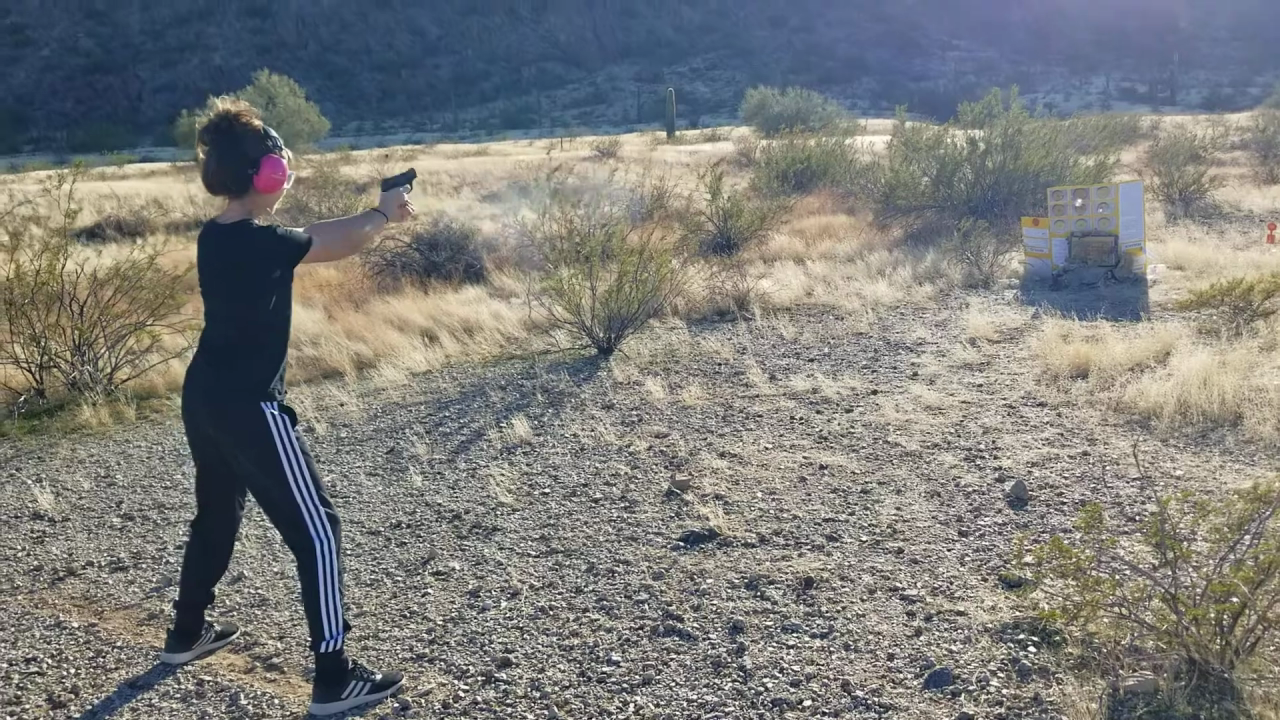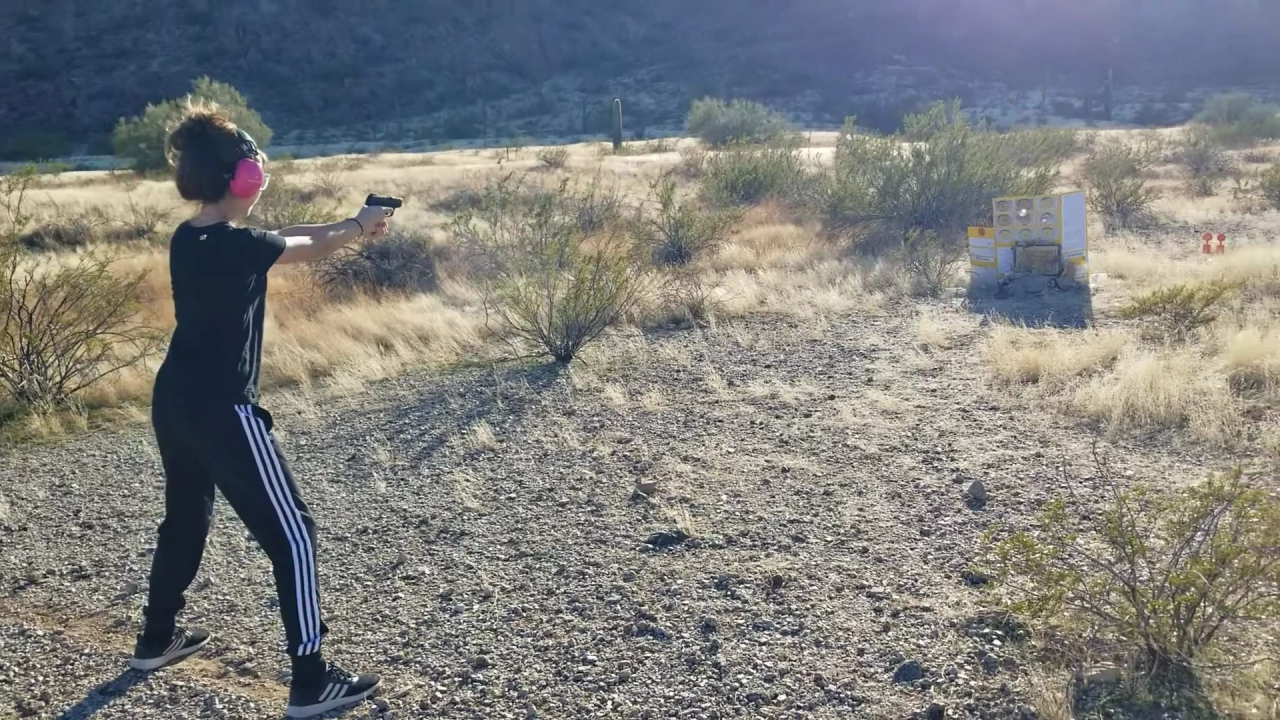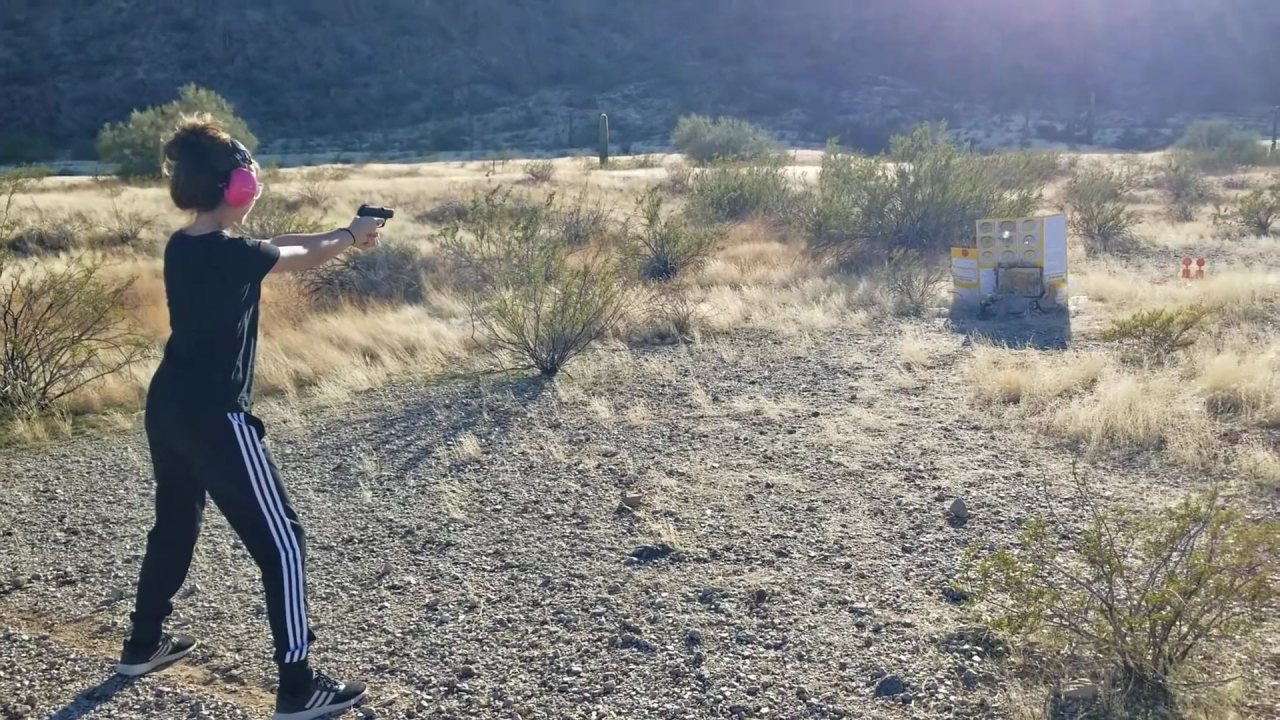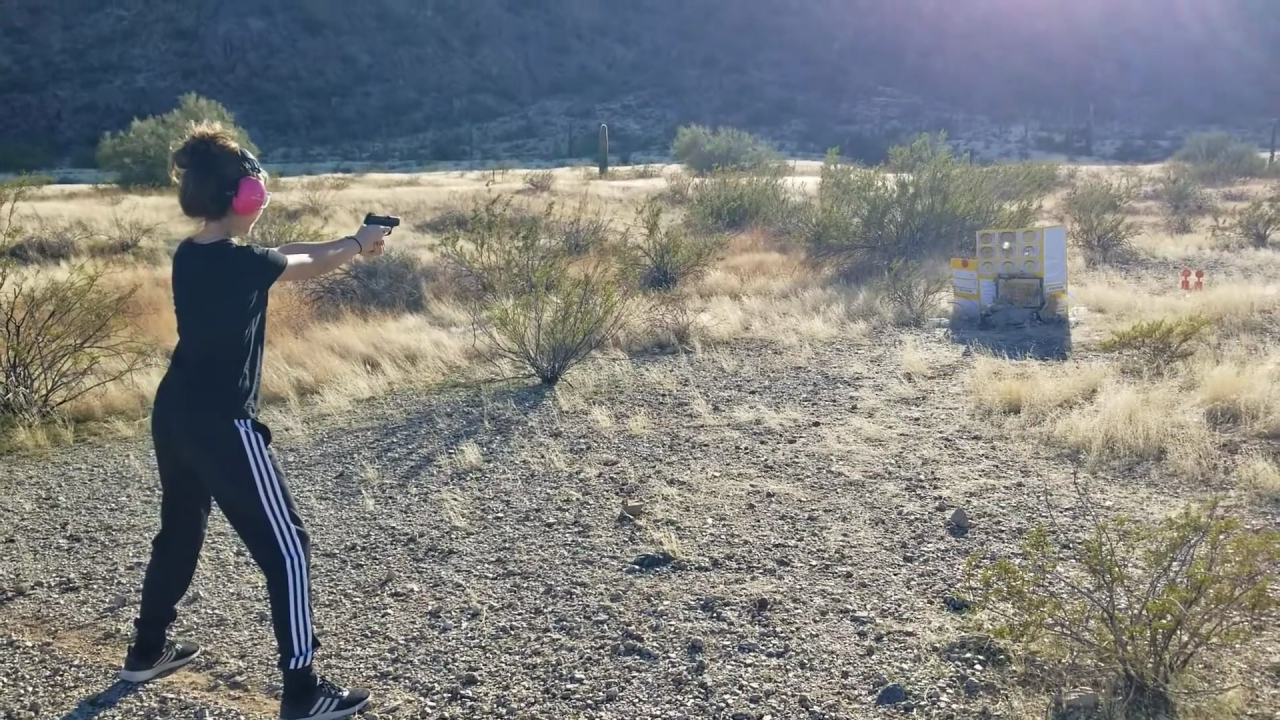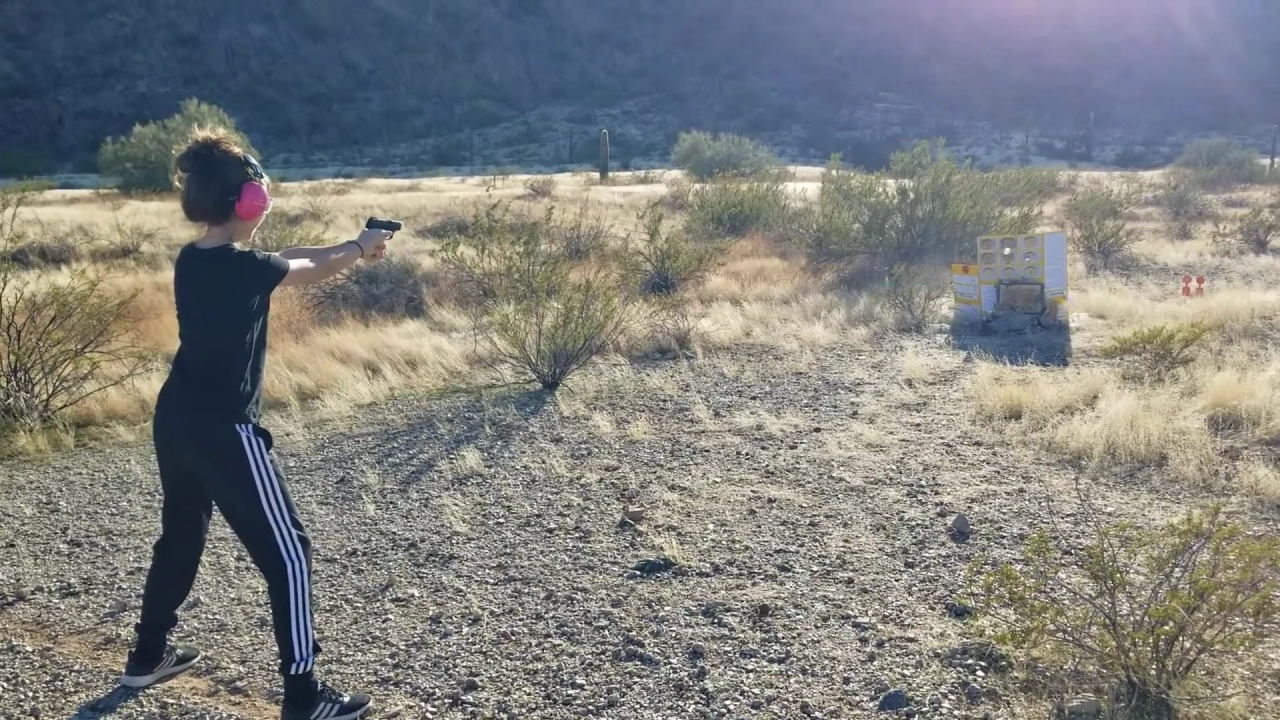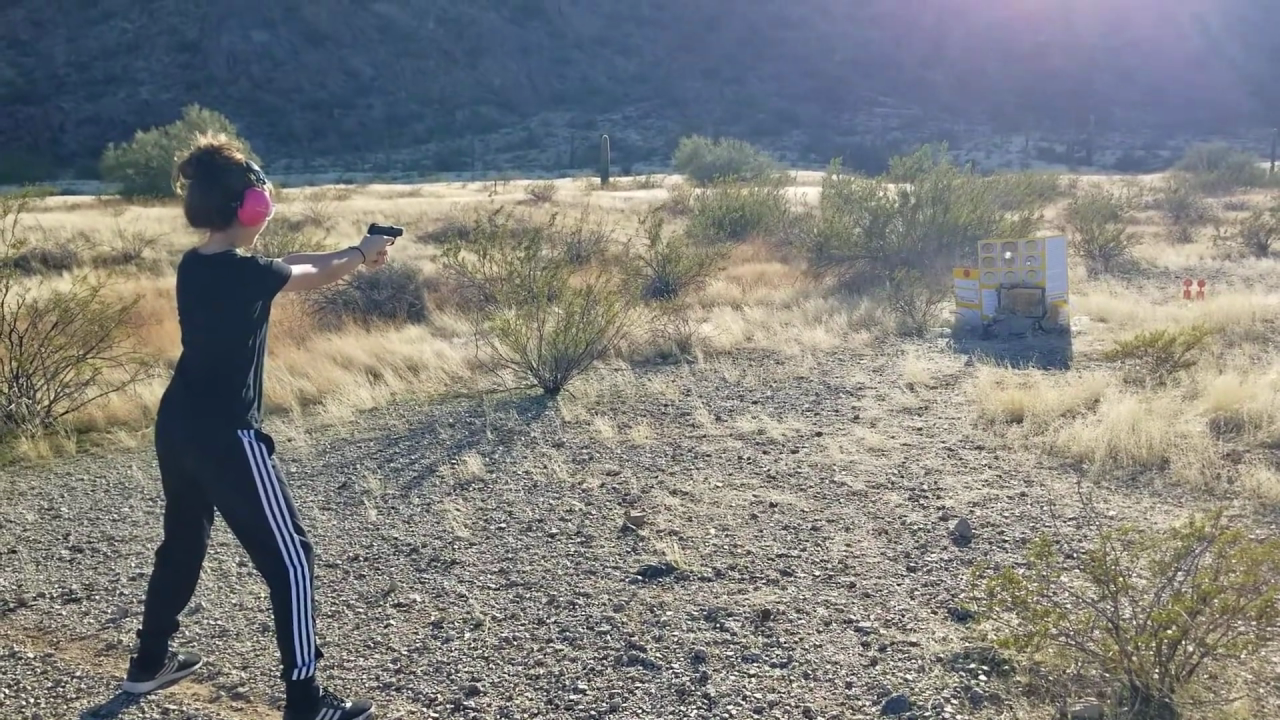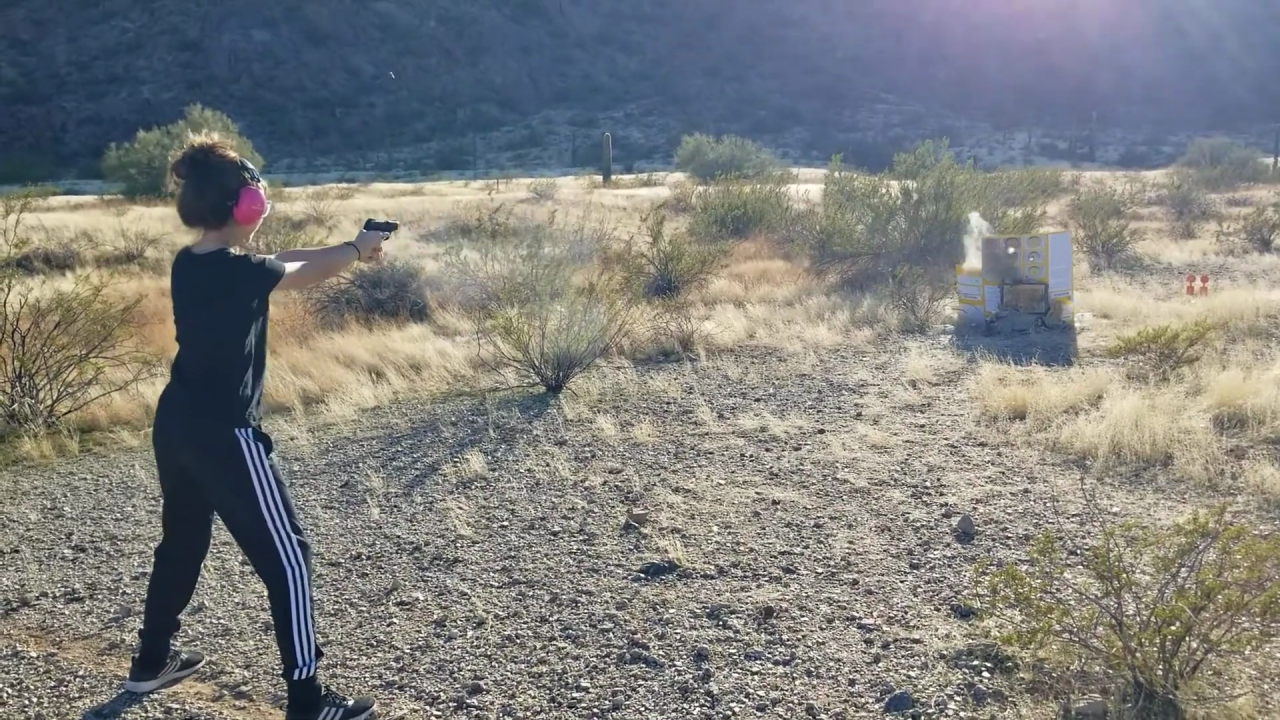
dt=0.5s
person 1, frame 1
left shoulder: (216, 236)
right shoulder: (262, 243)
left elbow: (313, 234)
right elbow: (337, 246)
left wrist: (373, 214)
right wrist: (384, 213)
left hip: (204, 397)
right hip: (248, 407)
left knee: (217, 513)
right knee: (316, 533)
left ankle: (187, 632)
person 1, frame 2
left shoulder: (188, 238)
right shoulder: (238, 246)
left elbow: (285, 236)
right elbow: (310, 247)
left wrist: (350, 224)
right wrist: (359, 225)
left hip: (174, 400)
right hip: (221, 411)
left knee: (185, 516)
right knee: (291, 535)
left ankle: (156, 638)
person 1, frame 3
left shoulder: (182, 247)
right shoulder: (232, 255)
left elbow: (279, 245)
right elbow: (304, 256)
left wrist: (342, 234)
right wrist: (352, 235)
left hip: (168, 407)
right hip: (215, 418)
left knee: (175, 524)
right knee: (280, 543)
left ankle: (143, 644)
person 1, frame 4
left shoulder: (189, 255)
right shoulder: (240, 263)
left elbow: (285, 254)
right elbow: (308, 265)
left wrist: (348, 242)
right wrist: (358, 244)
left hip: (174, 414)
right hip: (222, 425)
left knee: (179, 530)
right knee: (286, 549)
left ankle: (147, 650)
person 1, frame 5
left shoulder: (191, 260)
right shoulder: (243, 268)
left elbow: (292, 256)
right elbow: (312, 269)
left wrist: (350, 246)
right wrist: (361, 248)
left hip: (176, 419)
right hip: (224, 430)
left knee: (181, 536)
right knee: (287, 554)
left ankle: (148, 655)
person 1, frame 6
left shoulder: (193, 266)
right shoulder: (244, 274)
left elbow: (290, 265)
right elbow: (313, 275)
left wrist: (351, 252)
right wrist: (362, 254)
left hip: (177, 425)
right hip: (226, 437)
left knee: (183, 541)
right knee: (289, 561)
left ankle: (149, 662)
person 1, frame 7
left shoulder: (188, 264)
right shoulder: (238, 272)
left elbow: (286, 262)
right elbow: (307, 273)
left wrist: (349, 248)
right wrist: (358, 250)
left hip: (175, 424)
right hip: (224, 435)
left knee: (182, 540)
right knee: (286, 561)
left ankle: (152, 660)
